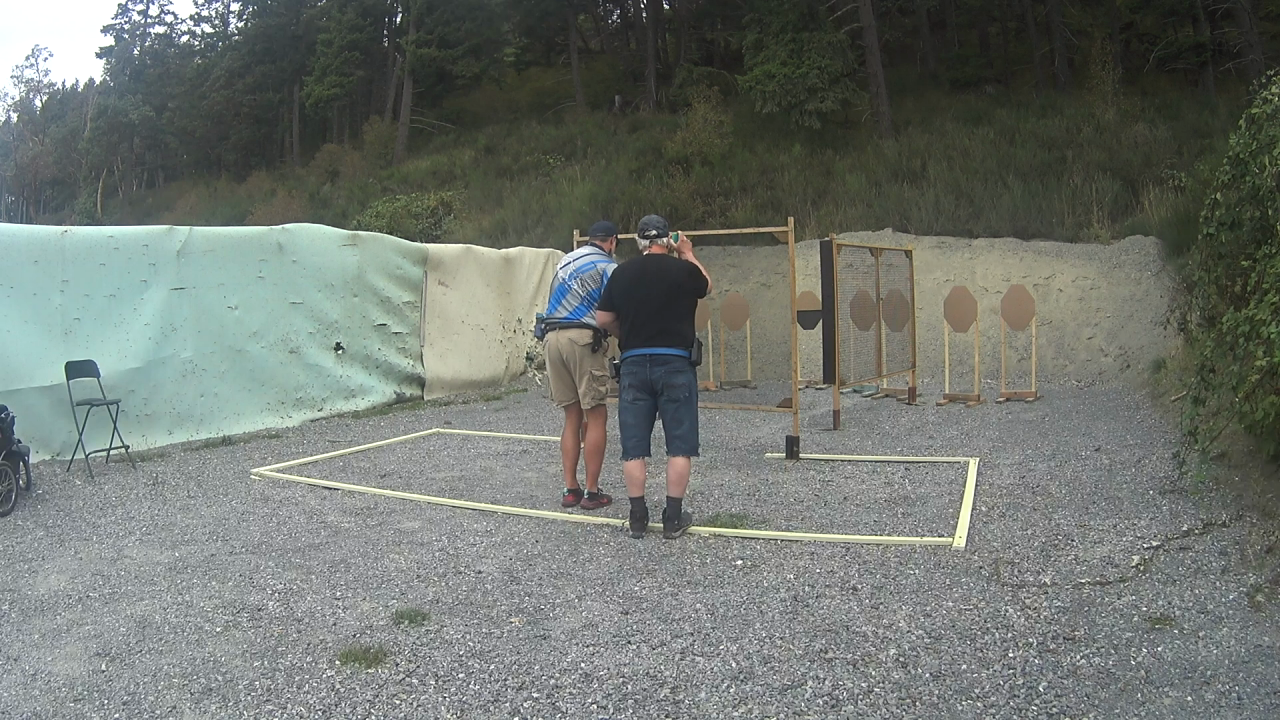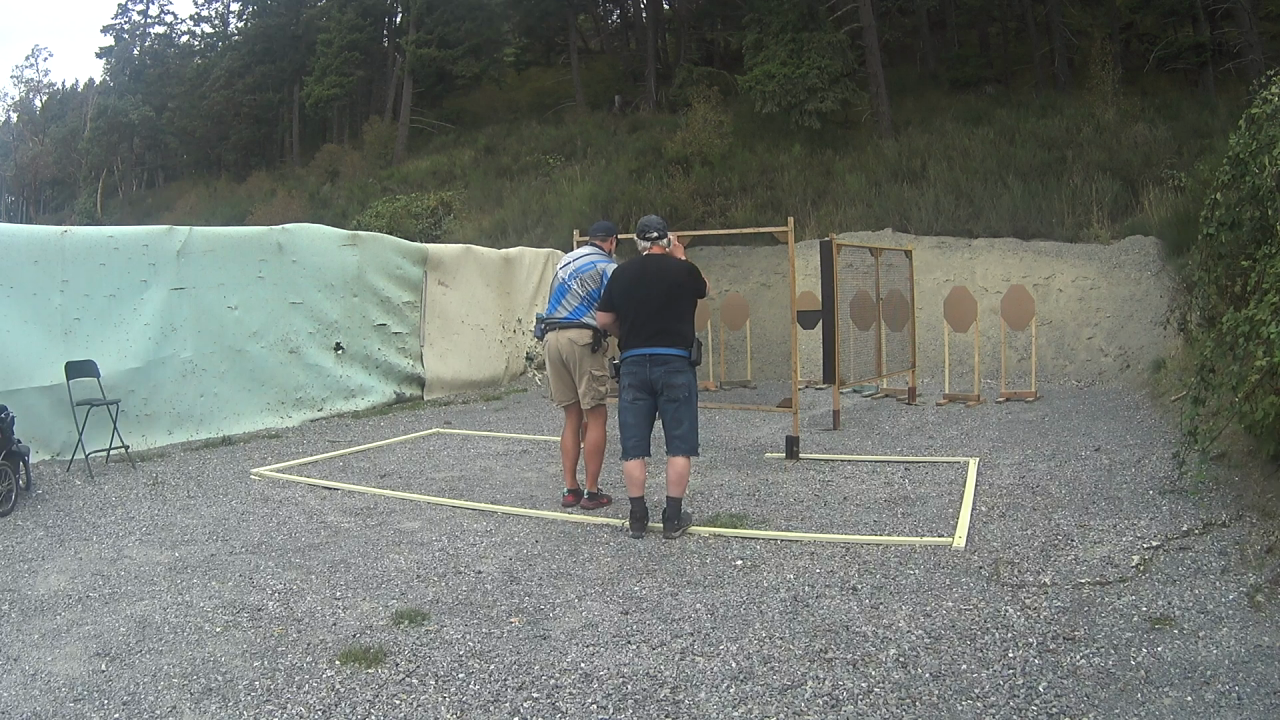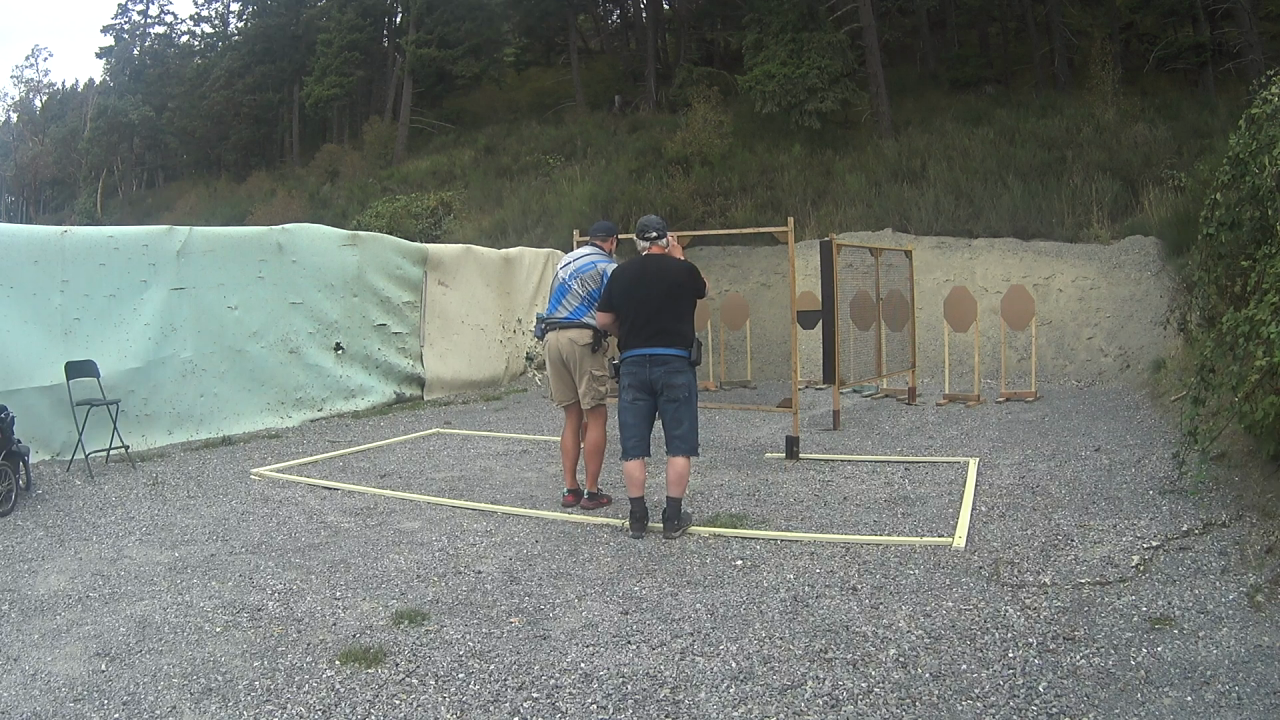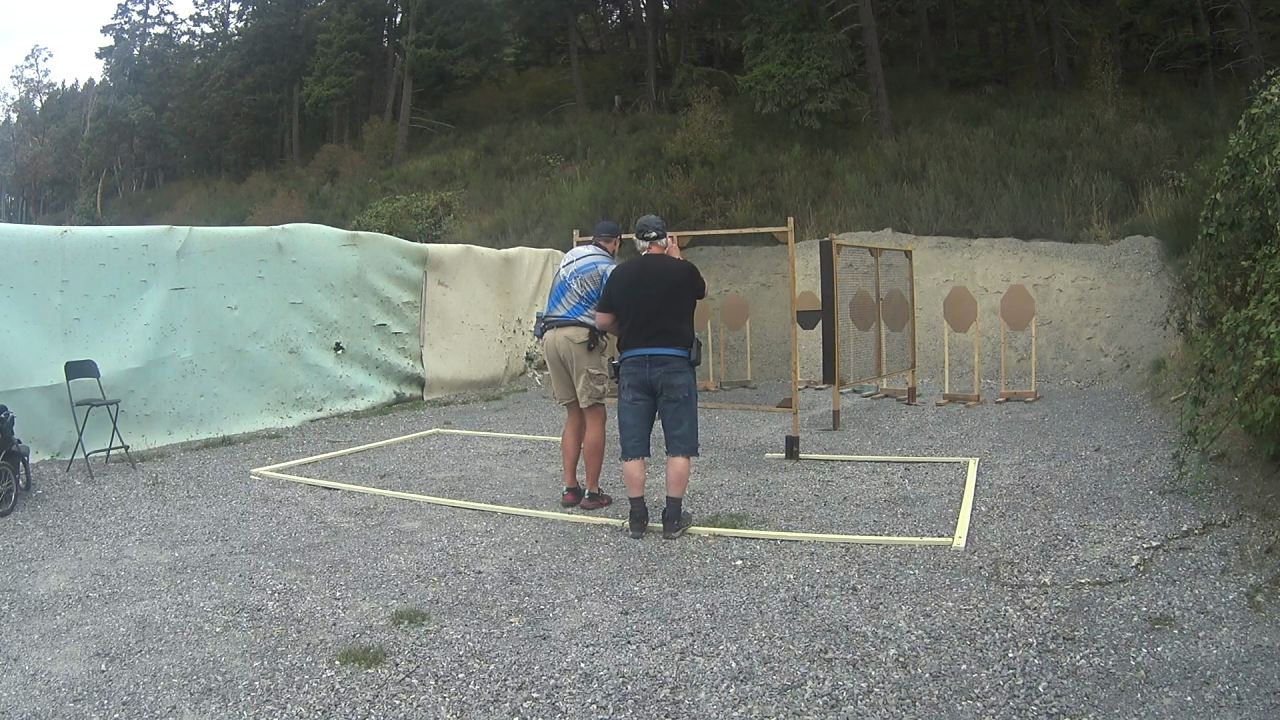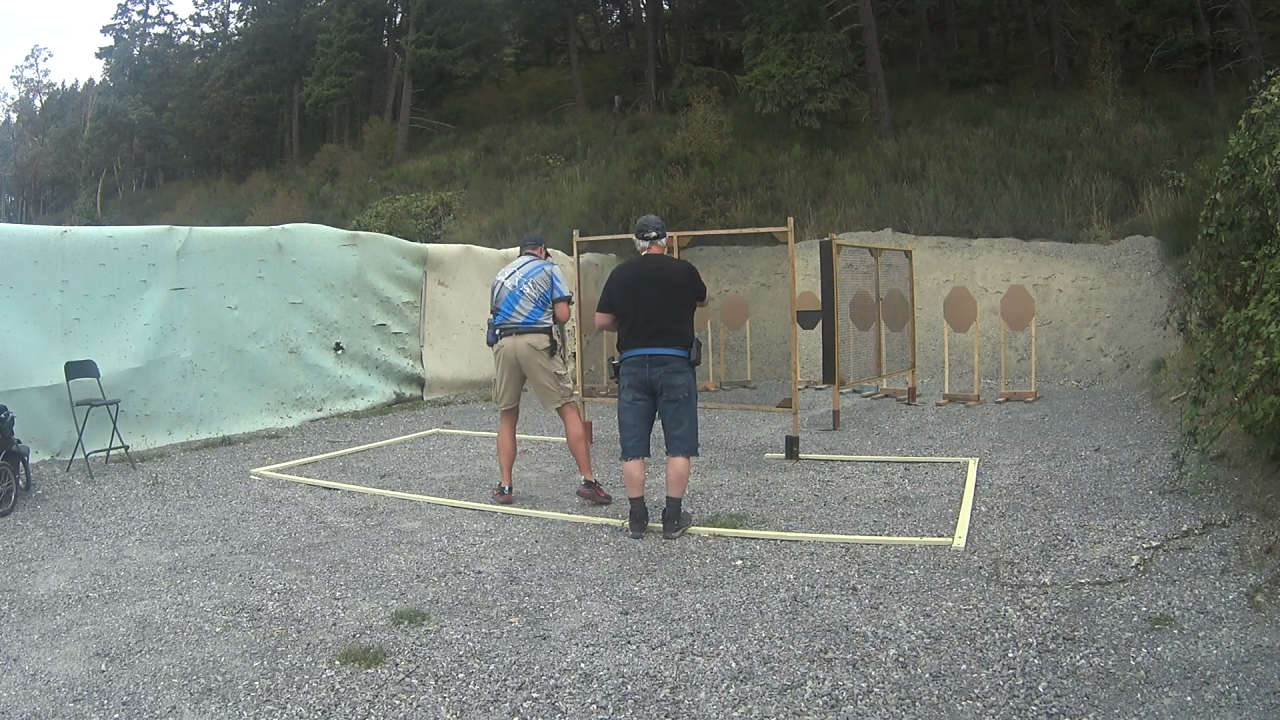
dt=0.7s
person 1, frame 1
left shoulder: (621, 273)
right shoulder: (684, 270)
left elbow: (603, 320)
right elbow: (706, 286)
right wrist: (688, 254)
left hip: (633, 365)
right hip: (675, 364)
left knee: (634, 447)
right knee: (679, 446)
left ankle: (637, 518)
right ankle: (673, 518)
person 1, frame 2
left shoulder: (621, 273)
right shoulder: (684, 270)
left elbow: (604, 320)
right elbow: (703, 289)
left hip: (633, 365)
right hip: (675, 364)
left knee: (633, 447)
right knee: (679, 445)
left ankle: (637, 518)
right ankle: (673, 518)
person 1, frame 3
left shoulder: (621, 273)
right shoulder: (684, 270)
left elbow: (603, 321)
right elbow: (703, 290)
left hip: (634, 364)
right hip: (675, 364)
left knee: (634, 447)
right knee: (679, 446)
left ankle: (637, 518)
right ankle: (673, 518)
person 1, frame 4
left shoulder: (620, 273)
right shoulder: (683, 270)
left elbow: (602, 320)
right elbow: (702, 291)
left hip: (633, 365)
right hip: (674, 364)
left knee: (633, 447)
right knee: (678, 446)
left ankle: (637, 518)
right ankle: (673, 518)
person 1, frame 5
left shoulder: (620, 273)
right shoulder: (684, 270)
left elbow: (601, 321)
right elbow: (702, 301)
left hip: (633, 365)
right hip: (674, 364)
left knee: (633, 447)
right knee: (679, 445)
left ankle: (637, 517)
right ankle: (673, 518)
person 2, frame 1
left shoulder: (567, 260)
right shoulder: (606, 265)
left elbow: (564, 301)
left hip: (552, 337)
right hip: (582, 339)
left knee: (572, 417)
right knee: (595, 417)
left ankle: (570, 489)
right ankle: (591, 492)
person 2, frame 2
left shoulder: (566, 260)
right shoulder: (606, 265)
left elbow: (564, 301)
left hip: (552, 337)
right hip: (582, 338)
left knee: (572, 417)
right knee: (595, 417)
left ankle: (570, 489)
right ankle: (591, 492)
person 2, frame 3
left shoulder: (567, 260)
right shoulder: (606, 265)
left hip: (552, 338)
right hip: (582, 339)
left knee: (572, 417)
right knee: (596, 417)
left ankle: (569, 489)
right ankle: (591, 492)
person 2, frame 4
left shoulder: (570, 255)
right shoulder: (608, 267)
left elbow: (557, 298)
left hip: (551, 336)
right hip: (580, 338)
left knee: (574, 415)
right knee: (594, 416)
left ankle: (569, 488)
right ankle: (592, 492)
person 2, frame 5
left shoulder: (501, 275)
right shoulder: (549, 269)
right elbow: (563, 316)
left hip: (504, 344)
right hip: (537, 343)
left knee: (507, 417)
right knee: (568, 411)
left ankle: (505, 487)
right ankle: (588, 481)
